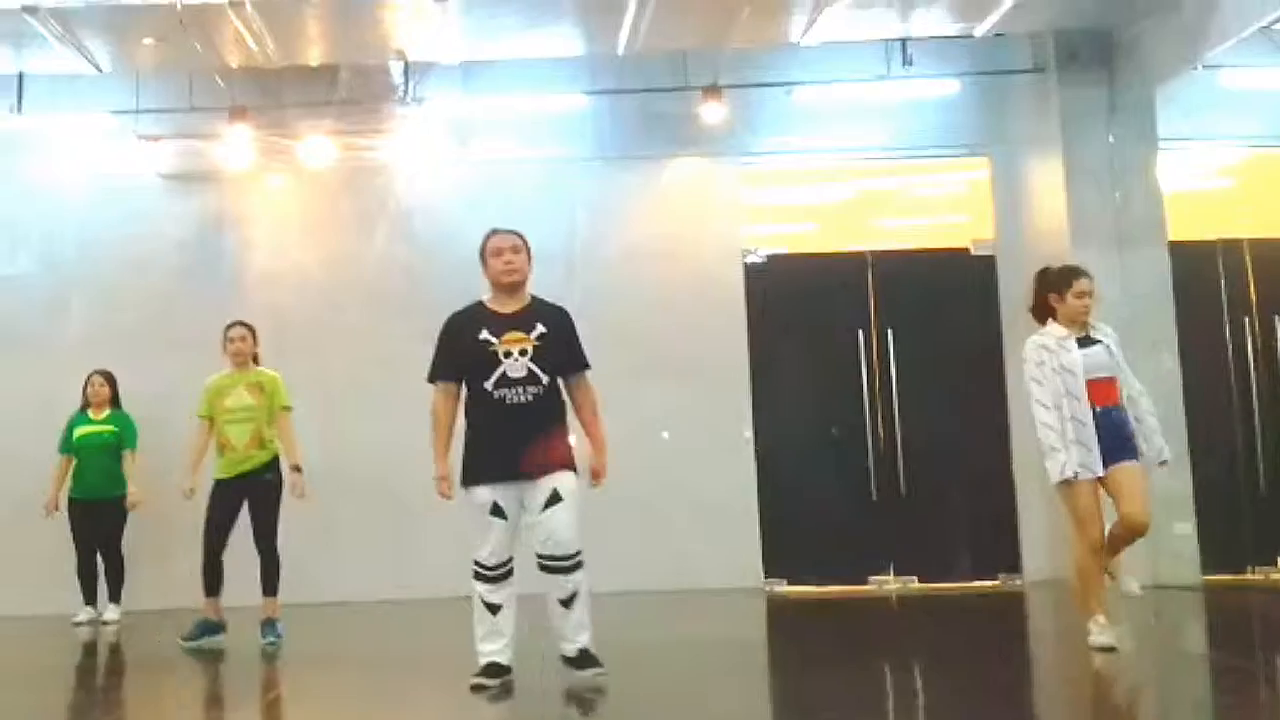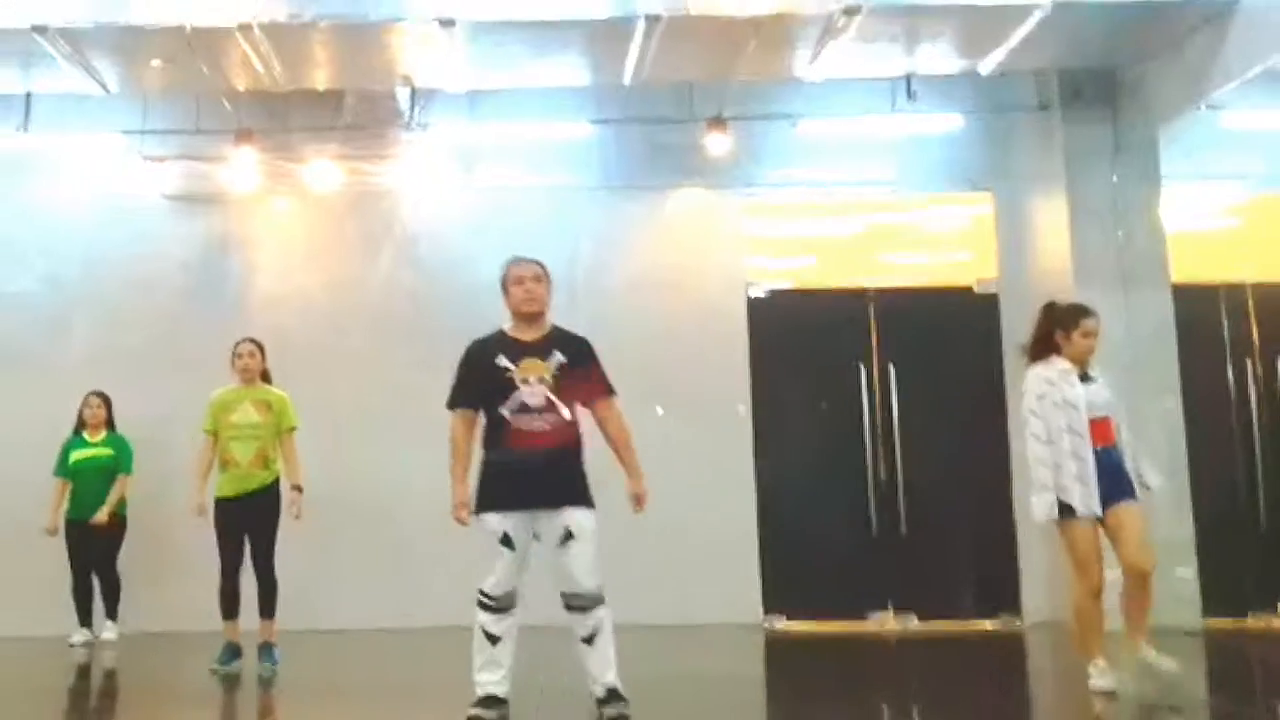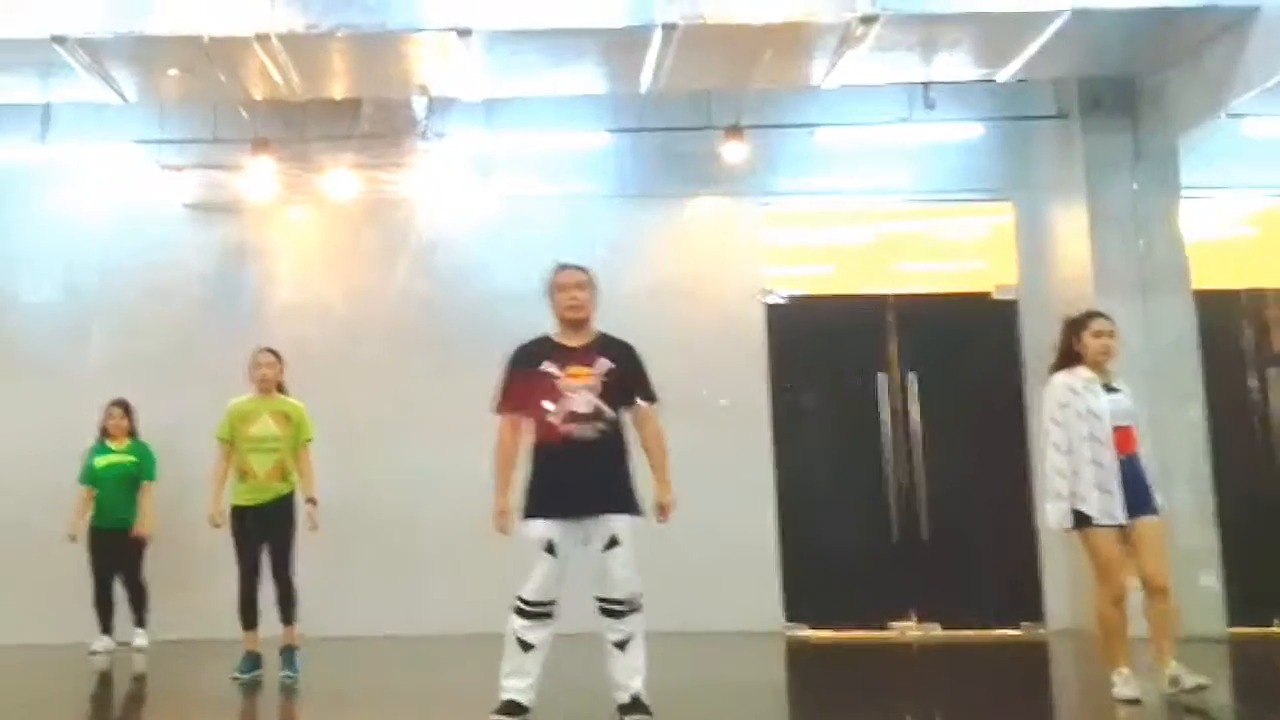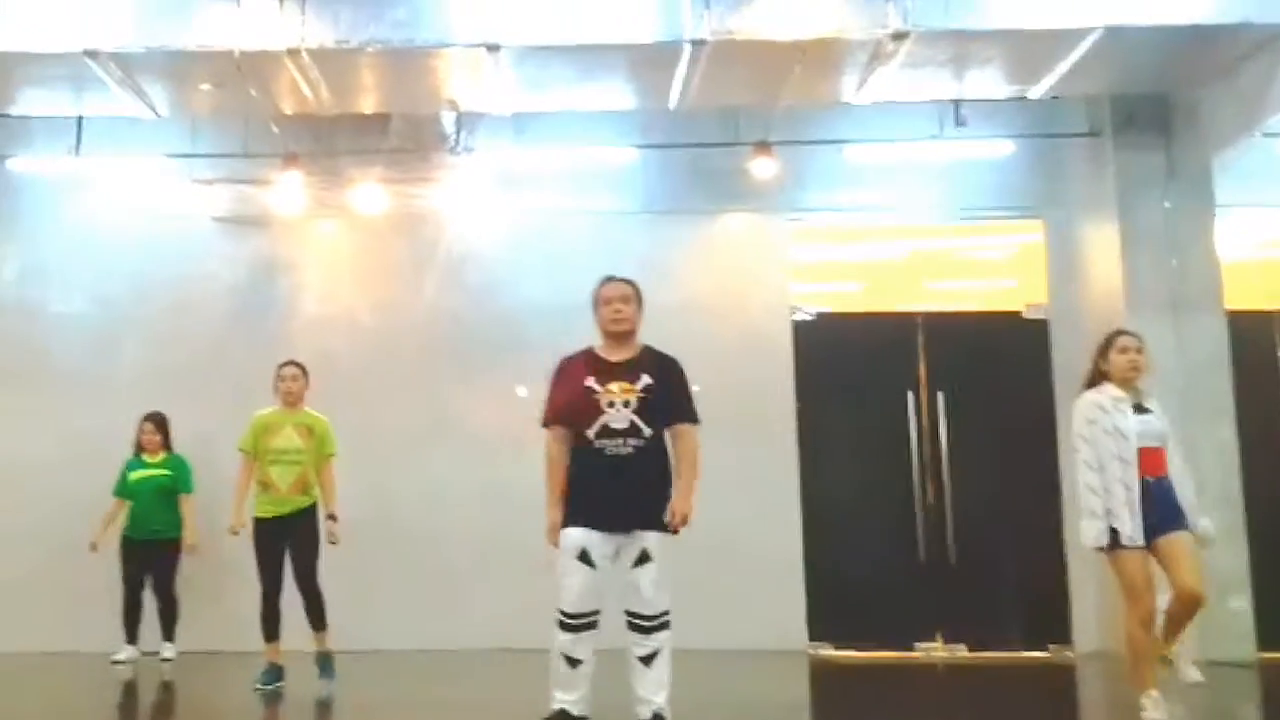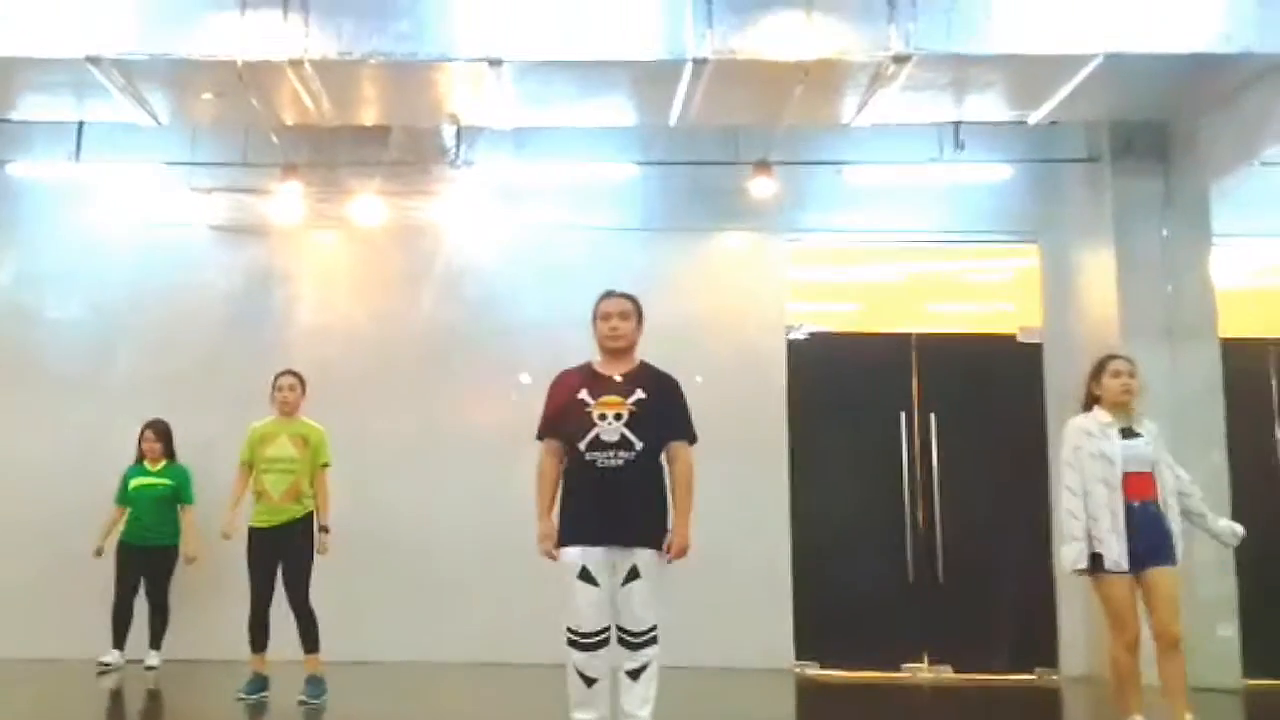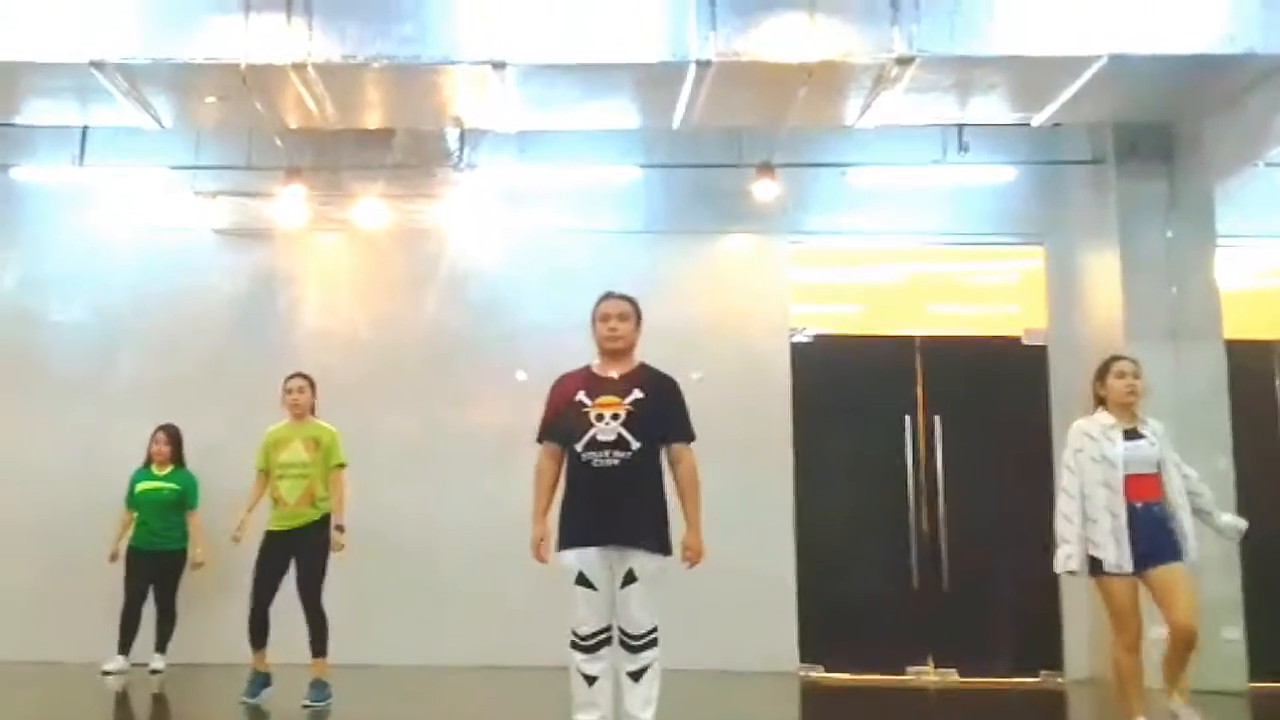
dt=0.2s
person 1, frame 1
left shoulder: (555, 319)
right shoulder: (462, 325)
left elbow: (579, 387)
right elbow: (445, 395)
left wrist: (598, 448)
right wrist: (441, 459)
left hip: (551, 461)
right hip: (487, 465)
left knee: (562, 550)
right knee: (492, 561)
left ankle: (576, 647)
right ankle: (495, 658)
person 1, frame 2
left shoulder: (576, 349)
right shoulder: (482, 353)
left elbow: (607, 412)
right elbow: (463, 421)
left wrist: (634, 473)
right wrist: (460, 485)
left hip: (568, 491)
right hip: (504, 492)
left knee: (584, 589)
right knee: (498, 591)
person 1, frame 3
left shoulder: (620, 354)
right shoulder: (529, 357)
left elbow: (646, 419)
right elbow: (510, 427)
left wrist: (663, 483)
right wrist: (501, 493)
left hip: (611, 497)
right hip: (549, 500)
left knee: (621, 595)
right knee: (536, 596)
person 1, frame 4
left shoulder: (665, 369)
right shoulder: (573, 369)
left elbow: (684, 437)
right elbow: (558, 441)
left wrist: (683, 495)
right wrist: (554, 507)
left hip: (647, 513)
right hip: (586, 513)
left knee: (649, 613)
right knee: (575, 609)
person 1, frame 5
left shoulder: (662, 386)
right shoulder: (568, 384)
left elbow: (680, 457)
right elbow: (551, 455)
left wrist: (682, 523)
right wrist: (544, 519)
left hip: (642, 529)
right hip: (581, 529)
left knee: (638, 628)
right knee: (586, 629)
person 1, frame 6
left shoulder: (660, 387)
right shoulder: (567, 387)
left elbow: (681, 459)
right elbow: (550, 456)
left wrist: (693, 527)
right wrist: (539, 520)
left hip: (641, 531)
right hip: (581, 531)
left knee: (637, 630)
right knee: (588, 632)
person 2, frame 1
left shoulder: (1106, 335)
right shoulder: (1039, 346)
left elbow: (1131, 388)
right elbow: (1043, 405)
left wrist: (1153, 438)
right wrist: (1058, 456)
left hip: (1118, 432)
right hip: (1077, 441)
left knee: (1137, 518)
right knee: (1089, 537)
left ankle: (1108, 557)
right ankle: (1097, 620)
person 2, frame 2
left shoulder: (1095, 378)
right shoulder: (1040, 378)
right elbow: (1038, 439)
left wrist: (1143, 473)
right wrist: (1044, 494)
left hip: (1114, 472)
right hip: (1074, 480)
left knee: (1139, 564)
right knee: (1089, 579)
left ankle: (1140, 644)
right ankle: (1097, 663)
person 2, frame 3
left shoulder: (1120, 387)
right shoulder: (1063, 385)
right elbow: (1058, 446)
left wrist: (1148, 486)
right wrist: (1060, 502)
left hip: (1134, 482)
right hip: (1094, 491)
left knee: (1158, 580)
right knee: (1112, 588)
left ankle: (1169, 668)
right ankle: (1121, 672)
person 2, frame 4
left shoulder: (1153, 407)
right shoulder: (1092, 404)
left elbow: (1171, 463)
right elbow: (1089, 465)
left wrist: (1195, 515)
right wrist: (1094, 521)
left hip: (1164, 503)
right hip: (1123, 510)
left knee: (1192, 589)
right knee: (1141, 608)
left ankle: (1165, 644)
person 2, frame 5
left shoulder: (1148, 430)
right shoulder: (1081, 430)
left elbow: (1175, 481)
right elbow: (1073, 491)
left wrist: (1213, 523)
right wrist: (1076, 545)
left hip: (1154, 529)
right hip: (1111, 535)
left knee: (1170, 634)
right knee: (1126, 635)
person 2, frame 6
left shoulder: (1154, 430)
right shoulder: (1084, 432)
left elbow: (1183, 478)
right elbow: (1071, 491)
left wrist: (1219, 518)
right wrist: (1069, 546)
left hip: (1158, 529)
right hip: (1112, 535)
left knee: (1185, 626)
right knee: (1128, 637)
person 3, frame 1
left shoulder: (270, 381)
right shoulder: (213, 386)
left elbow: (284, 426)
right elbow: (204, 432)
left wrist: (295, 468)
right wrist: (192, 474)
left hip: (264, 471)
right hip: (226, 475)
left knee: (266, 545)
right knee: (212, 545)
left ankle: (270, 619)
right ankle: (212, 620)
person 3, frame 2
left shoulder: (278, 400)
right shoulder: (219, 400)
left elbow: (288, 447)
right elbow: (209, 447)
left wrist: (296, 487)
right wrist: (199, 490)
left hip: (264, 490)
right hip: (227, 494)
left knee: (263, 566)
right knee: (229, 568)
left ankle: (267, 643)
right ankle: (232, 644)
person 3, frame 3
left shoulder: (294, 410)
right shoulder: (236, 409)
left elbow: (303, 460)
right elbow: (224, 457)
left wrist: (310, 499)
right wrist: (215, 500)
left hip: (281, 501)
right hip: (244, 504)
left knee: (282, 574)
right knee: (248, 578)
left ankle: (289, 647)
right ankle: (251, 653)
person 3, frame 4
left shoulder: (319, 424)
right shoulder: (260, 422)
left elbow: (325, 474)
right elbow: (246, 469)
left wrist: (331, 516)
right wrist: (237, 510)
left hip: (303, 513)
right hip: (266, 516)
left knee: (307, 583)
right knee: (270, 590)
left ankle: (323, 652)
right ankle: (273, 665)
person 3, frame 5
left shoulder: (314, 433)
right shoulder: (257, 432)
left elbow: (320, 484)
right elbow: (243, 477)
left wrist: (323, 527)
right wrist: (231, 514)
left hip: (298, 524)
right hip: (261, 525)
left knee: (298, 598)
right knee: (259, 601)
left ankle: (314, 677)
right ankle: (258, 676)
person 3, frame 6
left shoulder: (327, 435)
right shoulder: (272, 436)
left elbow: (336, 484)
right elbow: (261, 482)
left wrist: (338, 525)
right wrist: (244, 515)
left hip: (313, 527)
right hip: (277, 528)
left knee: (311, 601)
right knee: (259, 600)
left ankle: (320, 682)
right ankle: (260, 672)
person 4, frame 1
left shoulder: (121, 420)
right shoulder: (75, 422)
left elbow: (128, 456)
right elbow: (65, 460)
left wrist: (132, 488)
right wrist: (53, 494)
left hip: (112, 497)
right hip: (80, 497)
left knee: (110, 549)
right knee: (83, 553)
left ankle: (114, 604)
right ankle: (89, 606)
person 4, frame 2
left shoulder: (118, 443)
right shoulder: (71, 444)
left elbow: (121, 481)
right elbow: (62, 482)
left wrist: (106, 510)
right wrist: (54, 516)
left hip: (109, 519)
right hip: (76, 519)
left knee: (105, 568)
right knee: (80, 573)
left ankle: (111, 622)
right ankle: (85, 628)
person 4, frame 3
left shoulder: (140, 450)
right shoulder: (96, 452)
left elbow: (146, 488)
right elbow: (87, 490)
left wrist: (144, 521)
right wrist: (75, 522)
left hip: (131, 526)
right hip: (101, 527)
left knee: (132, 576)
right knee: (101, 580)
left ankle: (140, 629)
right ankle: (105, 636)
person 4, frame 4
left shoulder: (176, 464)
right shoulder: (131, 465)
left elbow: (185, 500)
right elbow: (119, 502)
left wrist: (189, 533)
right wrist: (101, 531)
left hip: (166, 538)
right hip: (133, 538)
left knee: (164, 590)
right knee: (131, 591)
left ankle: (168, 643)
right ankle: (130, 646)
person 4, frame 5
left shoulder: (178, 473)
right shoulder: (132, 472)
left elbow: (186, 511)
right elbow: (119, 508)
left wrist: (189, 543)
right wrist: (103, 538)
left hip: (164, 546)
right hip: (130, 543)
left knee: (157, 598)
right knee: (123, 595)
left ankle: (154, 652)
right ankle: (117, 651)
person 4, frame 6
left shoulder: (185, 478)
right shoulder: (139, 476)
left elbow: (192, 516)
right elbow: (129, 512)
left wrist: (197, 549)
right wrist: (116, 543)
left hip: (171, 550)
right hip: (139, 548)
left knee: (165, 602)
right knee: (132, 600)
left ankle: (159, 655)
right ankle: (122, 657)
